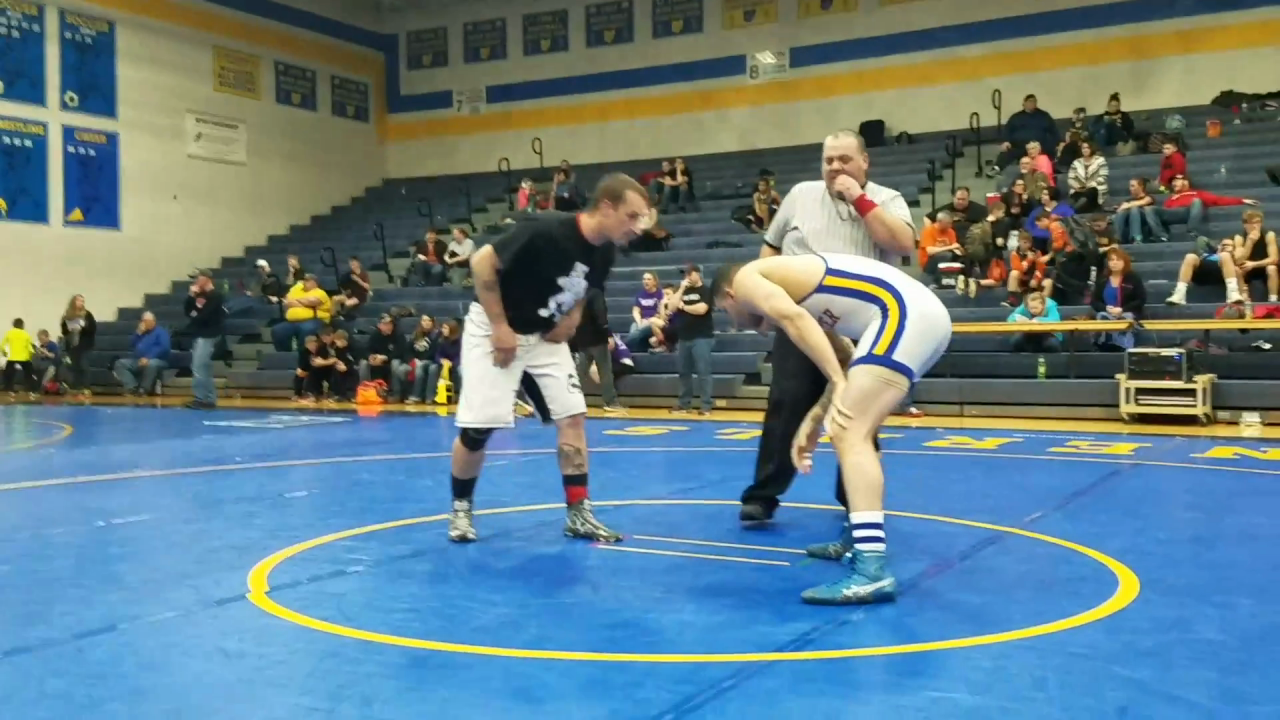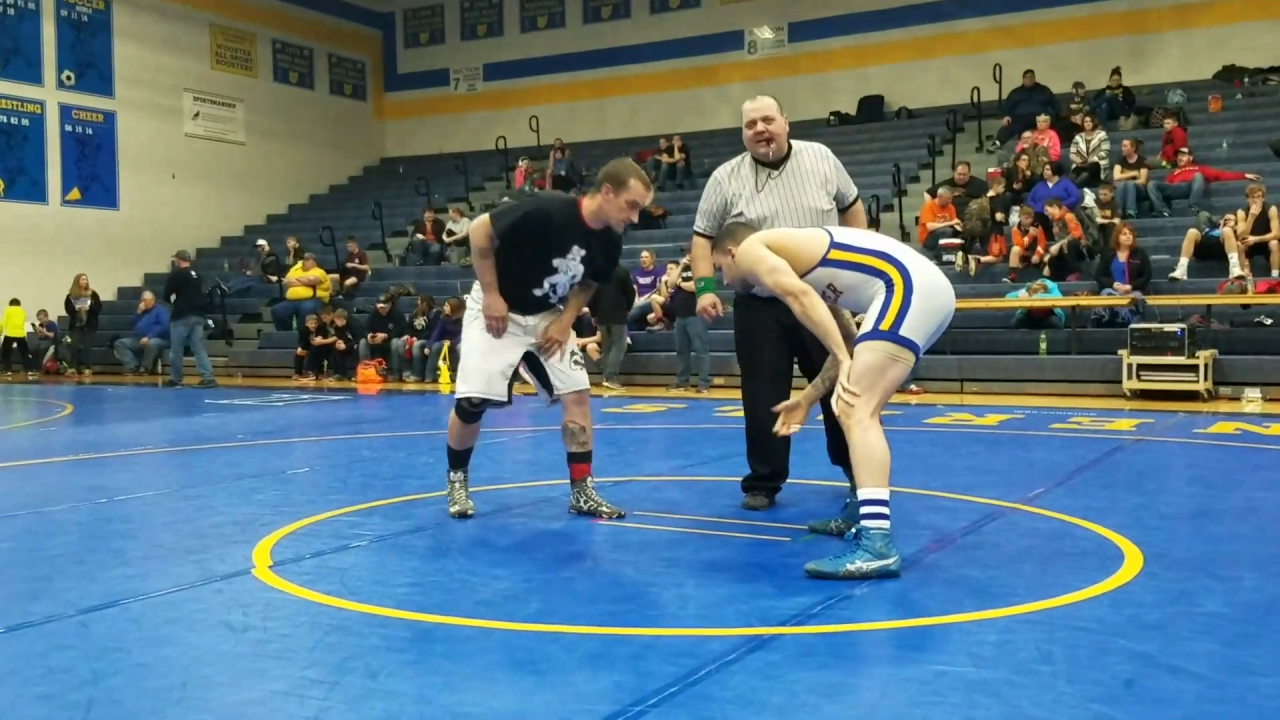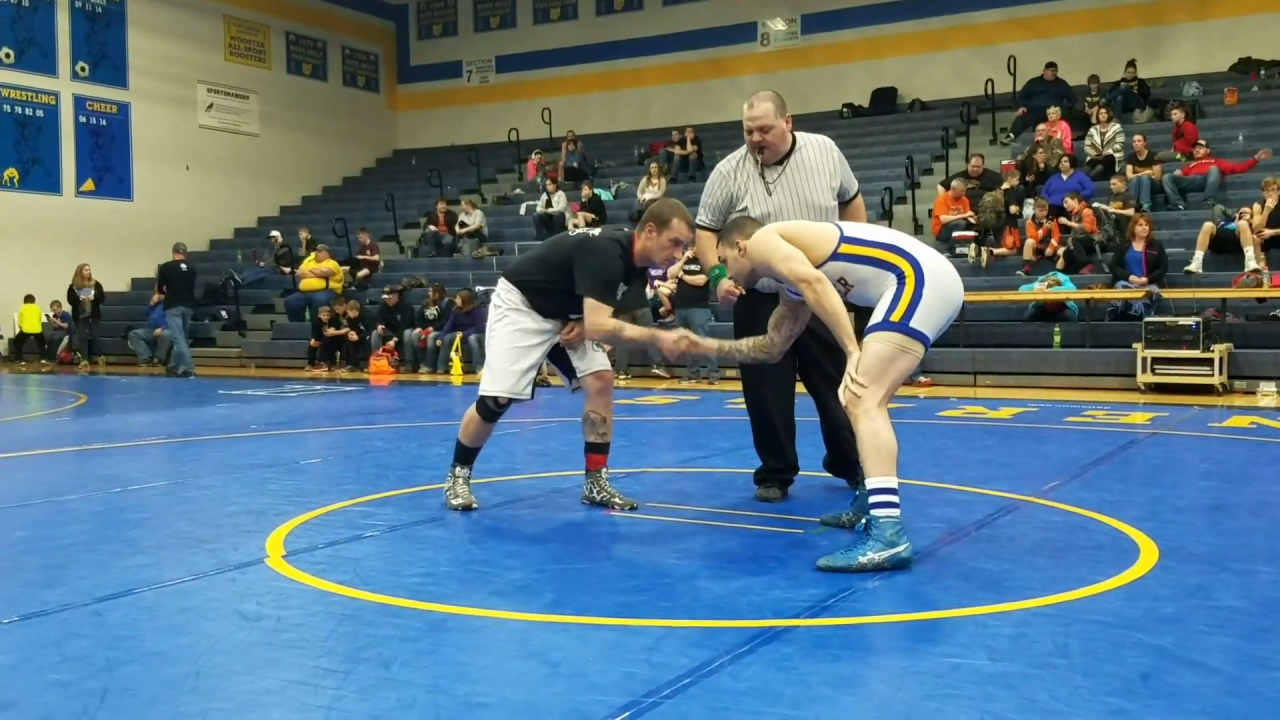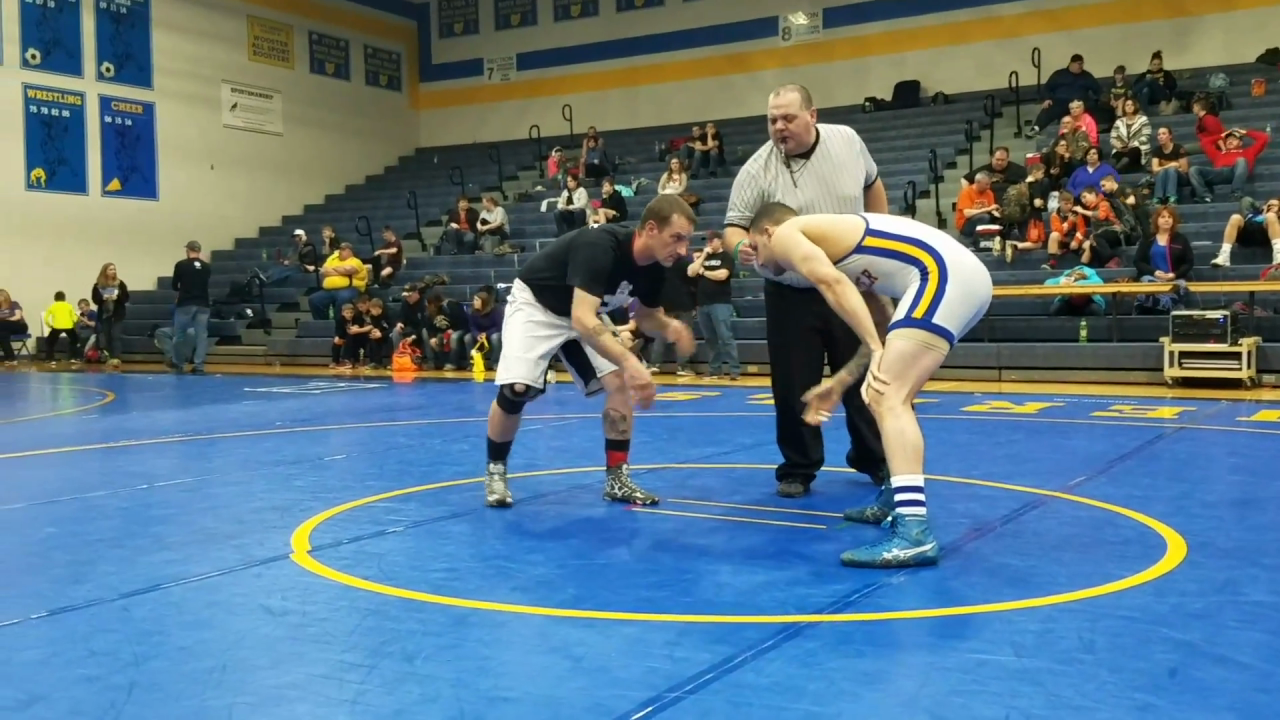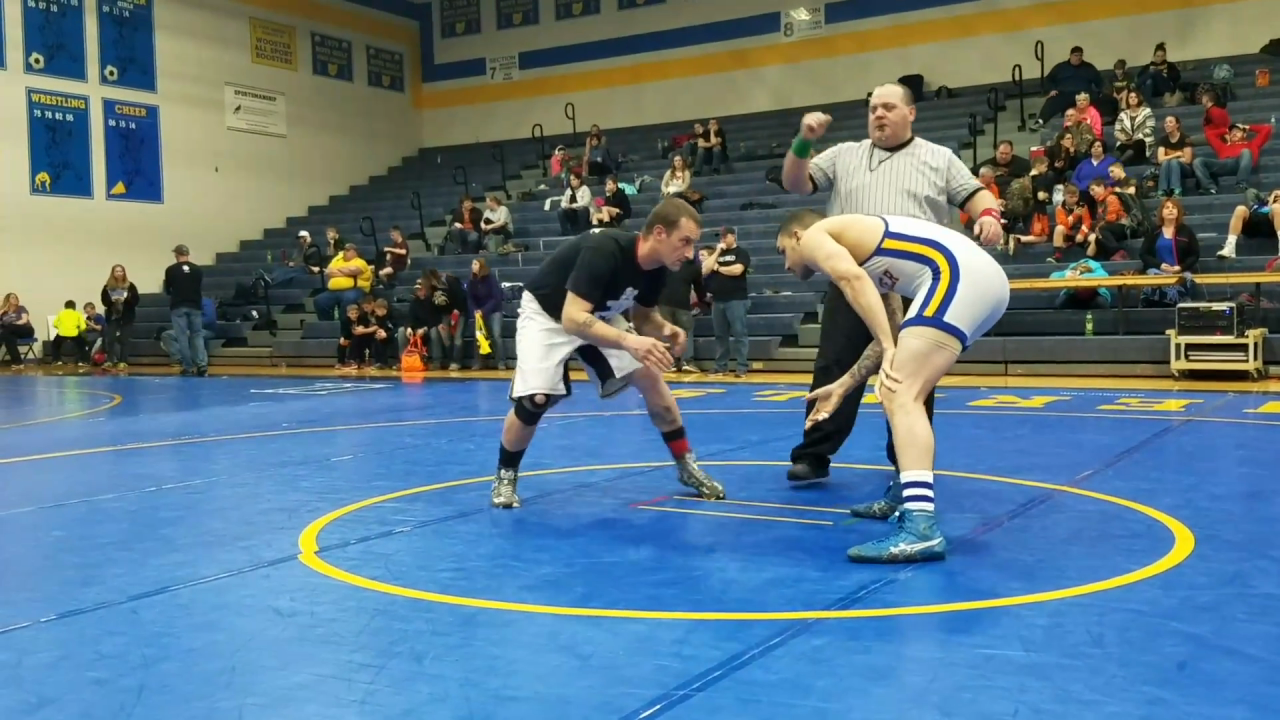
dt=0.7s
person 1, frame 1
left shoulder: (886, 200)
right shoulder: (800, 196)
left elbow: (902, 244)
right elbow: (770, 249)
left wrist: (860, 199)
right knee: (786, 406)
right ankle: (762, 495)
person 1, frame 2
left shoulder: (820, 158)
right shoulder: (726, 178)
left elbow: (852, 207)
right elbow: (703, 238)
right wrist: (705, 287)
right hip: (758, 307)
right knee: (763, 398)
left ankle: (857, 469)
right ankle: (763, 482)
person 1, frame 3
left shoulder: (824, 151)
right shoulder: (729, 172)
left elbow: (851, 201)
right elbow: (705, 229)
right wrist: (718, 275)
right hip: (759, 302)
left knee: (836, 385)
right knee: (767, 393)
left ankle: (851, 465)
right ankle: (775, 474)
person 1, frame 4
left shoulder: (847, 141)
right shoulder: (758, 169)
left elbow: (872, 186)
right elbow: (735, 225)
right wrist: (740, 247)
right hip: (792, 297)
right knee: (794, 385)
left ankle: (874, 460)
right ankle: (797, 469)
person 1, frame 5
left shoulder: (939, 158)
right shoulder: (845, 156)
left elbow: (976, 194)
right elbow: (794, 182)
left wrist: (989, 214)
right wrist: (804, 142)
right knee: (835, 367)
right ankle: (813, 457)
person 2, frame 1
left shoulder: (745, 279)
right shoulder: (783, 278)
left elbow: (795, 319)
right elbow: (846, 365)
left wrist: (840, 385)
right wrist: (814, 421)
left hip: (903, 313)
right hip: (927, 313)
left knee: (848, 434)
right knee: (856, 430)
left ankle: (872, 571)
right ankle: (859, 538)
person 2, frame 2
left shoulder: (749, 249)
right shoulder: (785, 252)
left elbow: (800, 295)
right elbow: (846, 341)
left wrist: (845, 361)
right wrist: (807, 399)
left hip: (907, 287)
right hip: (929, 286)
left knee: (855, 412)
right knee: (860, 408)
left ankle: (877, 545)
right ankle: (863, 513)
person 2, frame 3
left shoulder: (761, 241)
right shoulder: (793, 287)
left elbow: (815, 281)
right elbow: (773, 346)
left wrist: (853, 352)
right wrist: (709, 347)
left hip: (917, 279)
right hip: (936, 280)
left knee: (861, 401)
right knee: (867, 399)
left ankle: (888, 535)
right ankle: (874, 503)
person 2, frame 4
left shoulder: (785, 235)
right shoulder: (821, 239)
left elbow: (833, 283)
right elbow: (873, 326)
left wrist: (877, 350)
right wrist: (838, 384)
left hip: (944, 274)
right hip: (966, 273)
left knee: (886, 398)
right knee: (894, 394)
left ankle: (914, 533)
right ankle: (899, 500)
person 2, frame 5
left shoulder: (814, 235)
right shoulder: (853, 245)
left elbow: (853, 278)
right elbow: (892, 331)
left wrist: (889, 350)
right wrist: (841, 386)
left hip: (958, 276)
right hip: (985, 277)
left knee: (900, 397)
right knee: (904, 390)
left ankle: (920, 528)
right ankle: (906, 496)
person 3, frame 1
left shoulder: (605, 253)
right shoulder: (544, 231)
right elbow: (482, 263)
left wrist: (573, 316)
right wrist: (499, 327)
left hip: (545, 338)
right hip: (495, 329)
left knee: (574, 418)
right knee: (479, 427)
left ankle: (579, 515)
right ankle: (460, 508)
person 3, frame 2
left shoulder: (610, 242)
right shoulder: (544, 210)
right elbow: (480, 231)
left wrist: (566, 319)
right wrist: (492, 296)
left hip: (546, 318)
right hip: (498, 312)
left knee: (577, 394)
right knee: (472, 402)
left ankle: (583, 492)
right ankle: (457, 478)
person 3, frame 3
left shoulder: (637, 260)
right shoulder: (606, 250)
right elbow: (599, 327)
left wrist: (582, 323)
right wrist: (659, 338)
left hip: (566, 313)
right hip: (519, 304)
left knee: (600, 380)
right knee: (497, 399)
left ankle: (596, 482)
right ankle: (459, 474)
person 3, frame 4
left shoulder: (653, 266)
right shoulder: (600, 245)
left elbow: (649, 318)
right elbow: (582, 318)
left wrist: (670, 329)
right wrist: (629, 361)
left hip: (586, 310)
right hip: (536, 304)
left knee: (620, 381)
right knee: (515, 390)
left ankle: (617, 479)
right ankle: (496, 470)
person 3, frame 5
left shoulder: (656, 269)
right shoulder: (604, 251)
left elbow: (644, 314)
right elbow: (574, 317)
left wrist: (664, 329)
right wrist: (629, 340)
left hip: (601, 317)
right hip: (546, 313)
left knee: (649, 378)
right knee: (533, 401)
left ankle: (687, 468)
right ankle: (505, 475)
